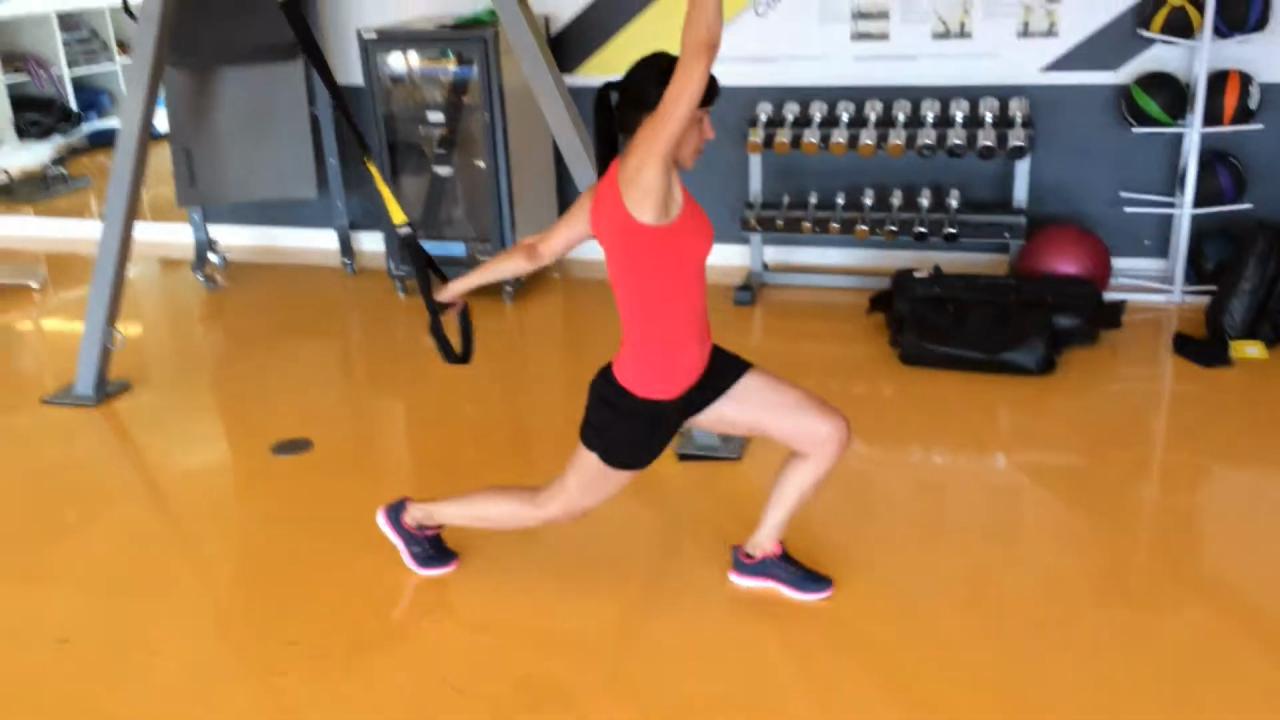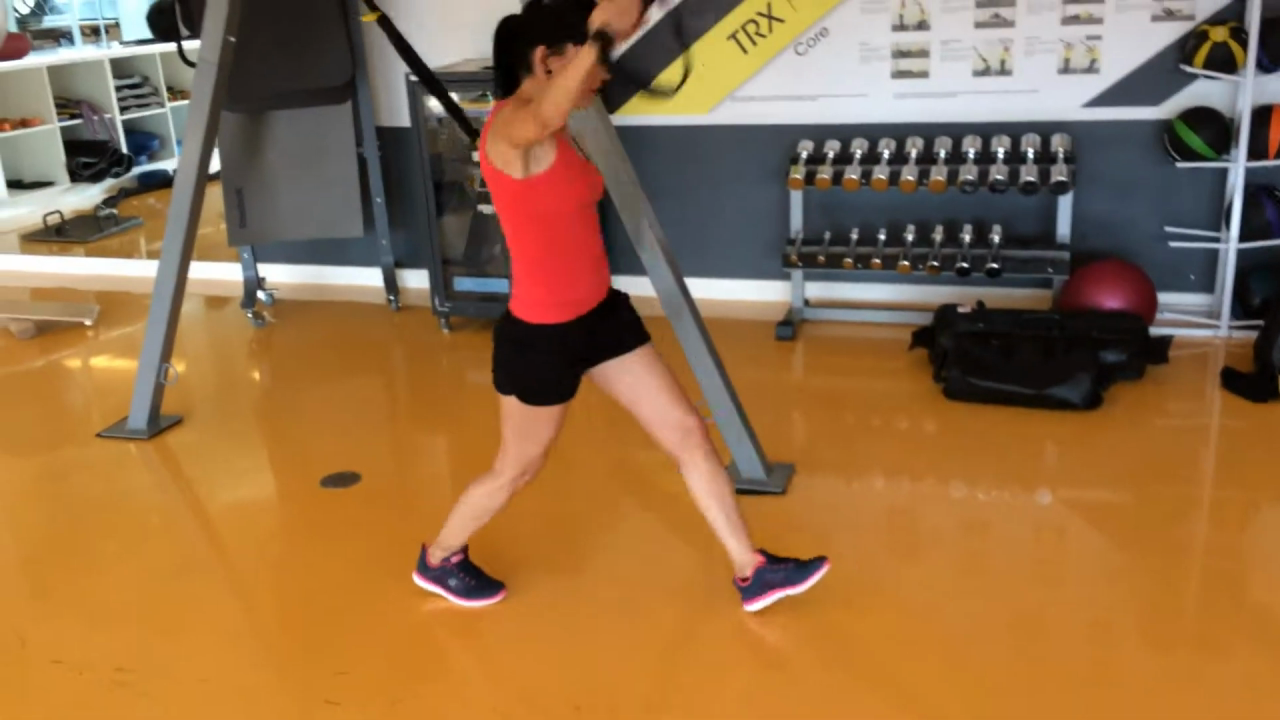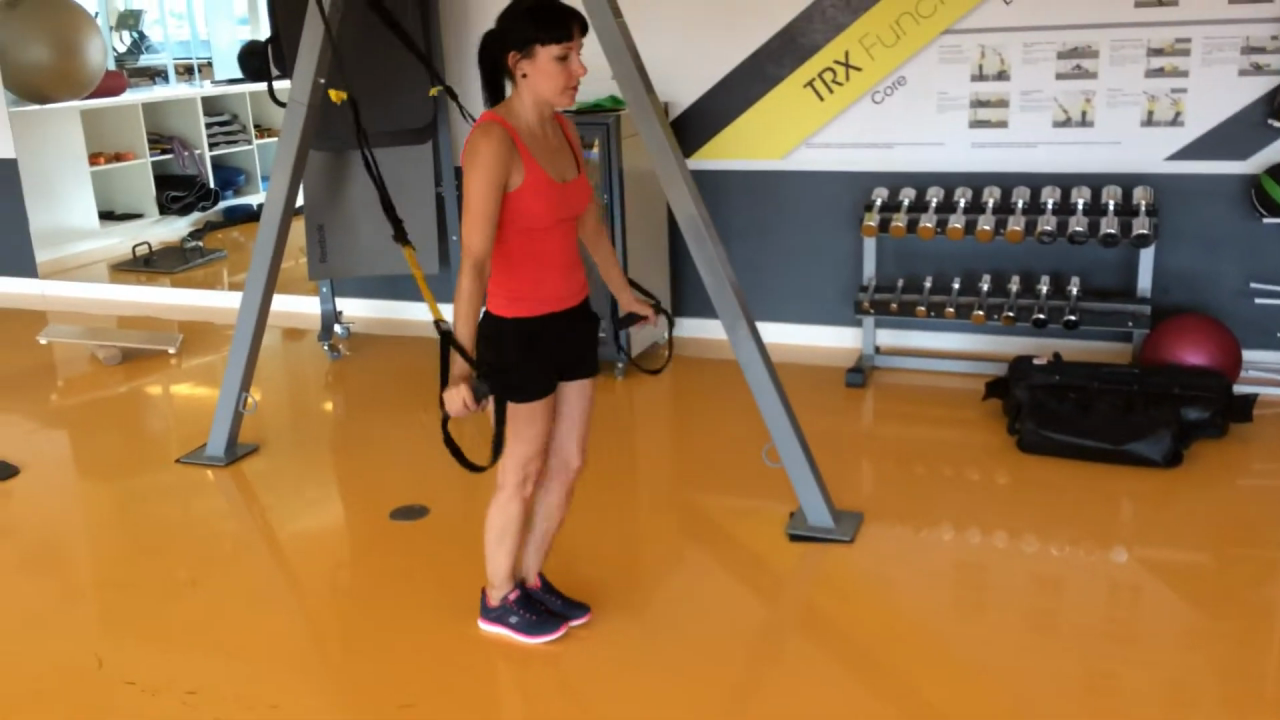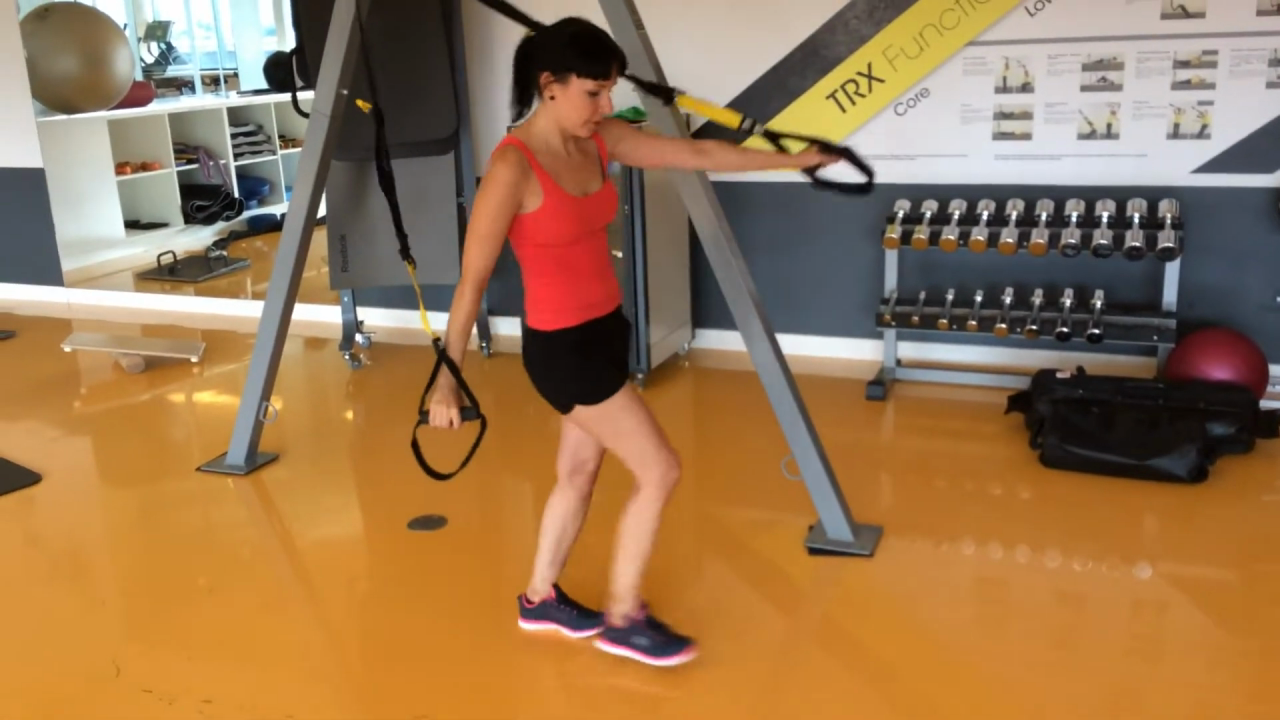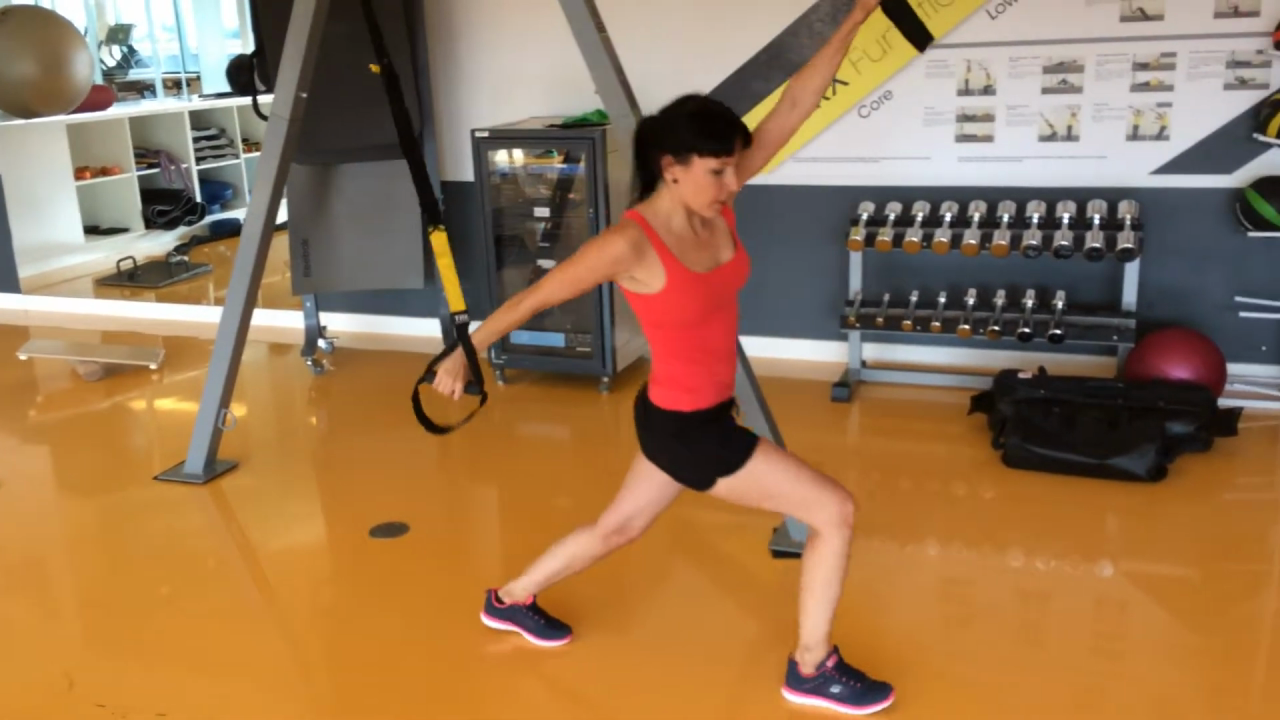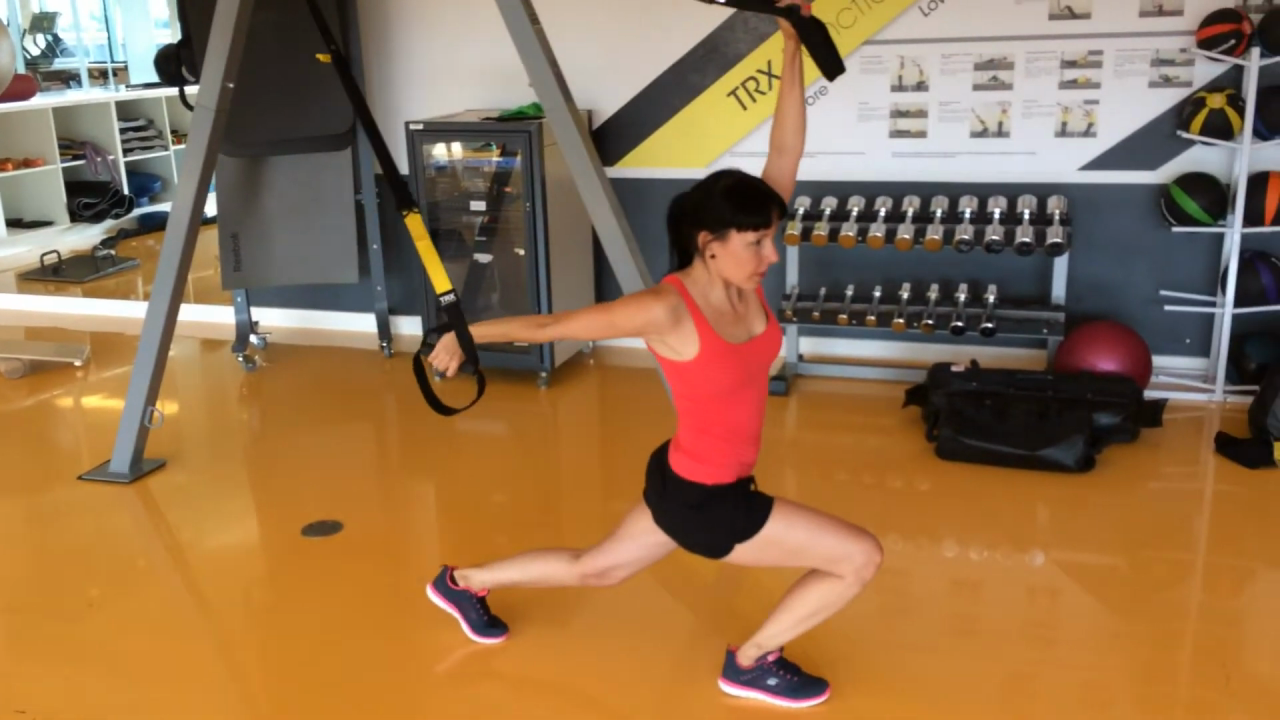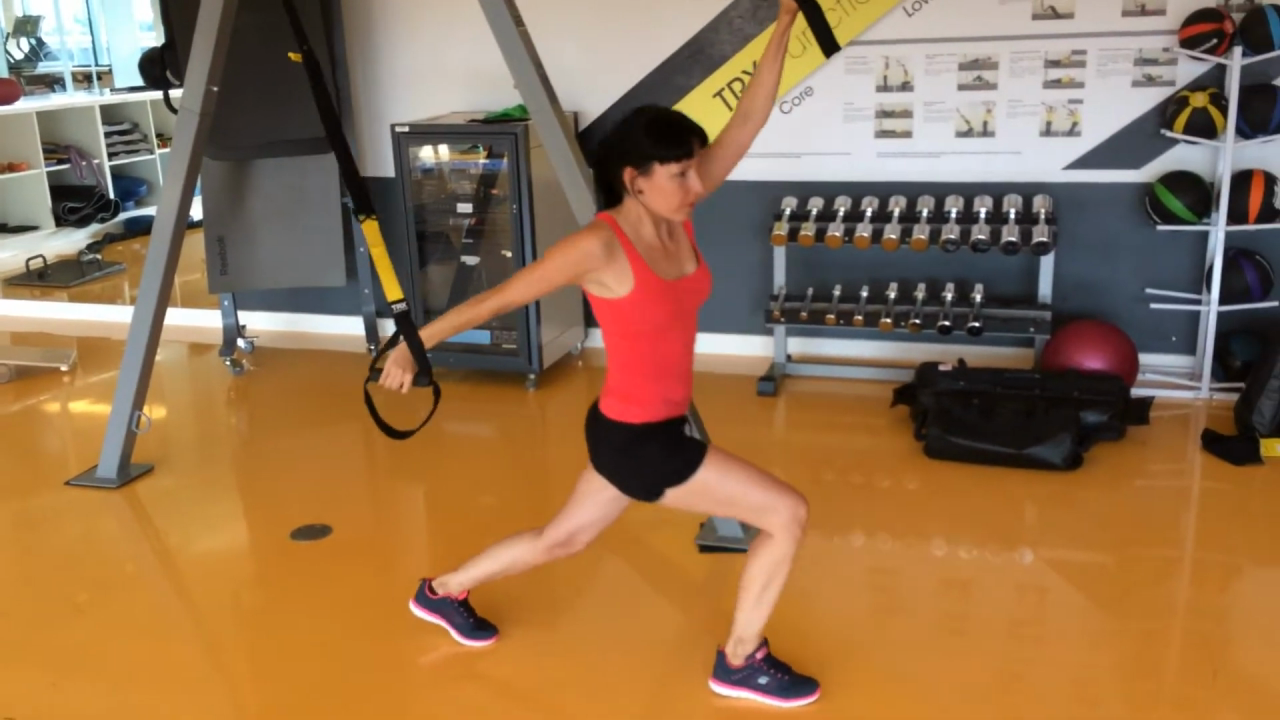
dt=0.5s
person 1, frame 1
left shoulder: (614, 190)
right shoulder: (642, 173)
left elbow: (534, 250)
right elbow: (698, 53)
left wrist: (461, 284)
left hip: (693, 369)
right hip: (644, 396)
left knee: (826, 433)
right knee: (559, 504)
left ankle: (759, 553)
right ankle: (413, 518)
person 1, frame 2
left shoulder: (542, 127)
right shoulder: (511, 128)
right elbow: (548, 106)
left hip: (599, 312)
right hip: (541, 333)
left knee: (688, 433)
right knee: (516, 470)
left ankle: (752, 569)
right ankle: (439, 560)
person 1, frame 3
left shoulder: (562, 129)
right shoulder: (493, 141)
right elbow: (475, 258)
left wrist: (624, 292)
right wrist: (461, 365)
left hip: (572, 322)
right hip: (518, 333)
left knee: (564, 469)
right knee: (520, 478)
left ankle: (530, 581)
right ankle: (498, 600)
person 1, frame 4
left shoulder: (598, 139)
right shoulder: (512, 166)
left elbow: (691, 155)
right elbow: (472, 279)
left wrist: (786, 161)
right wrist: (447, 378)
left hip: (605, 330)
right hip: (562, 347)
left knee: (578, 473)
right knee: (660, 473)
left ankle: (539, 597)
right ankle: (625, 617)
person 1, frame 5
left shoulder: (712, 201)
right shoulder: (630, 244)
left elbow: (794, 107)
right elbow: (532, 297)
right wrist: (461, 358)
left hip: (708, 413)
right hip: (684, 427)
left knee: (618, 524)
right knee: (836, 512)
left ankle: (510, 600)
person 1, frame 6
left shoulder: (739, 273)
right shoulder: (665, 311)
left elbow: (785, 158)
right elbow: (549, 324)
right wrist: (464, 336)
left hip: (710, 483)
right hip: (699, 498)
left knee: (596, 569)
right knee: (860, 558)
left ankle: (461, 584)
right ankle: (750, 662)
person 1, frame 7
left shoulder: (672, 210)
right shoulder: (598, 245)
left elbow: (746, 124)
right elbow: (498, 297)
right wrist: (413, 347)
left hip: (642, 421)
right hip: (638, 436)
left knee: (563, 538)
right knee: (786, 514)
left ankle: (441, 592)
right ankle: (740, 659)
